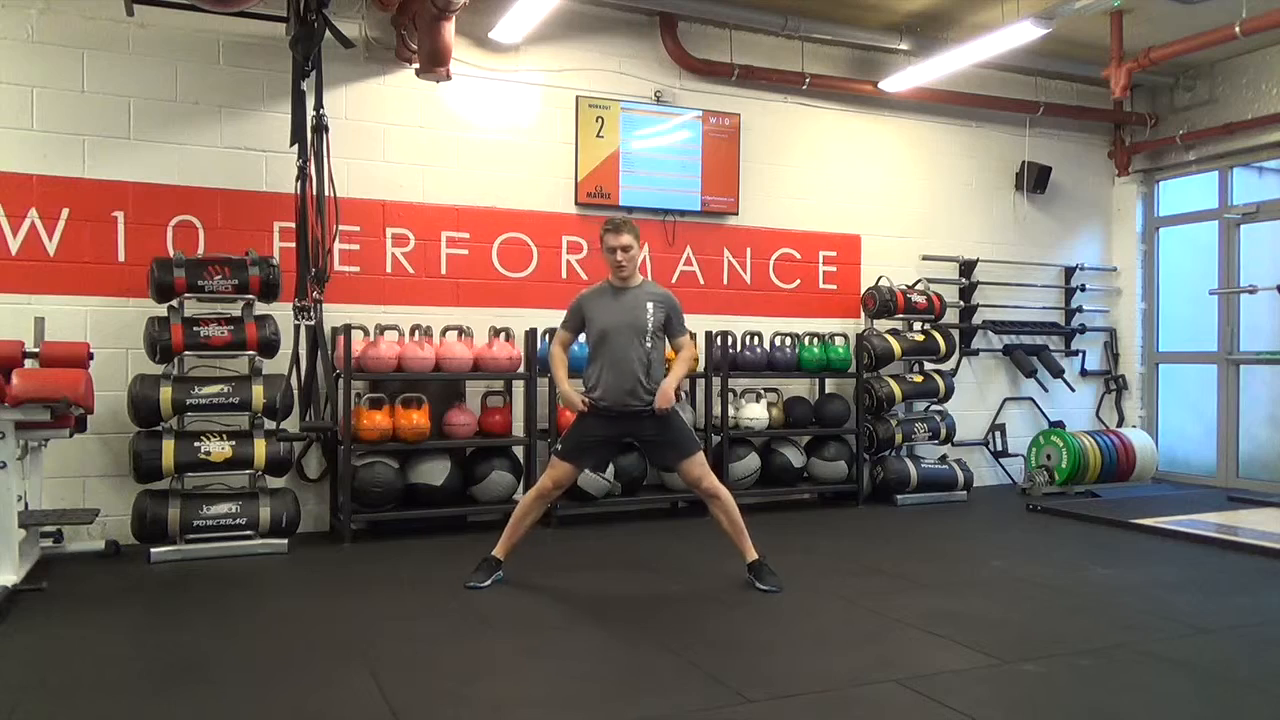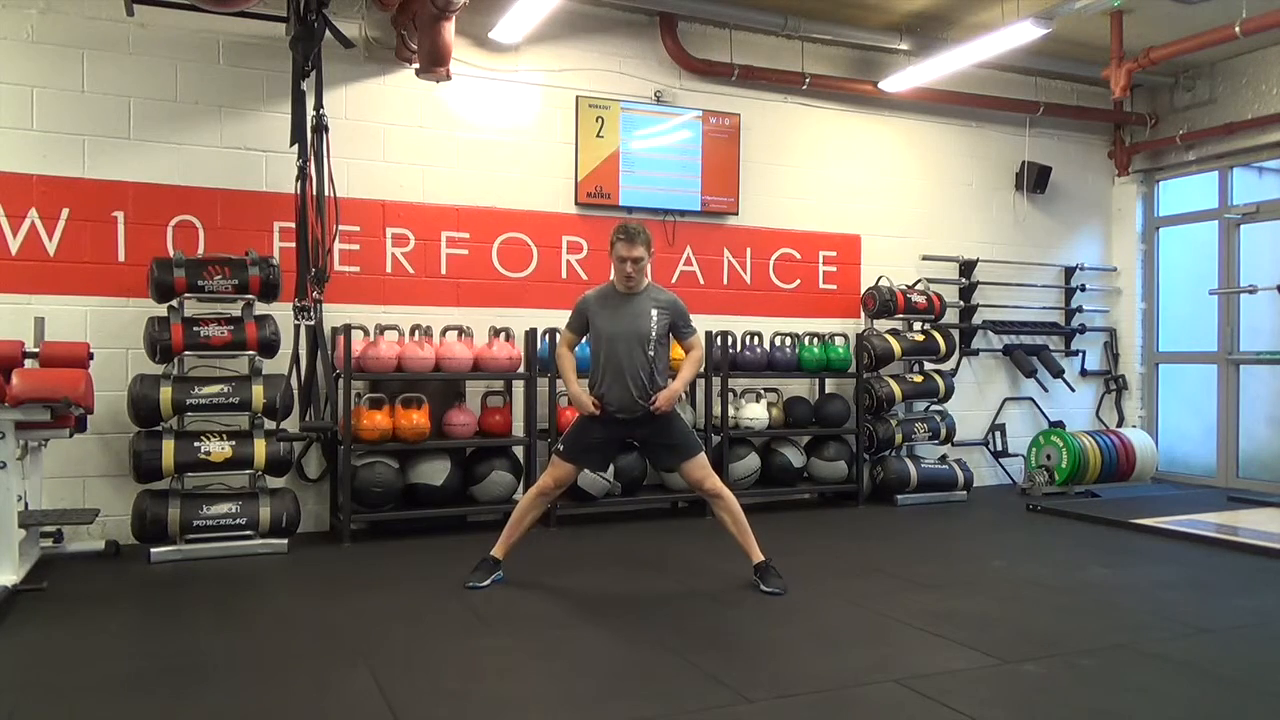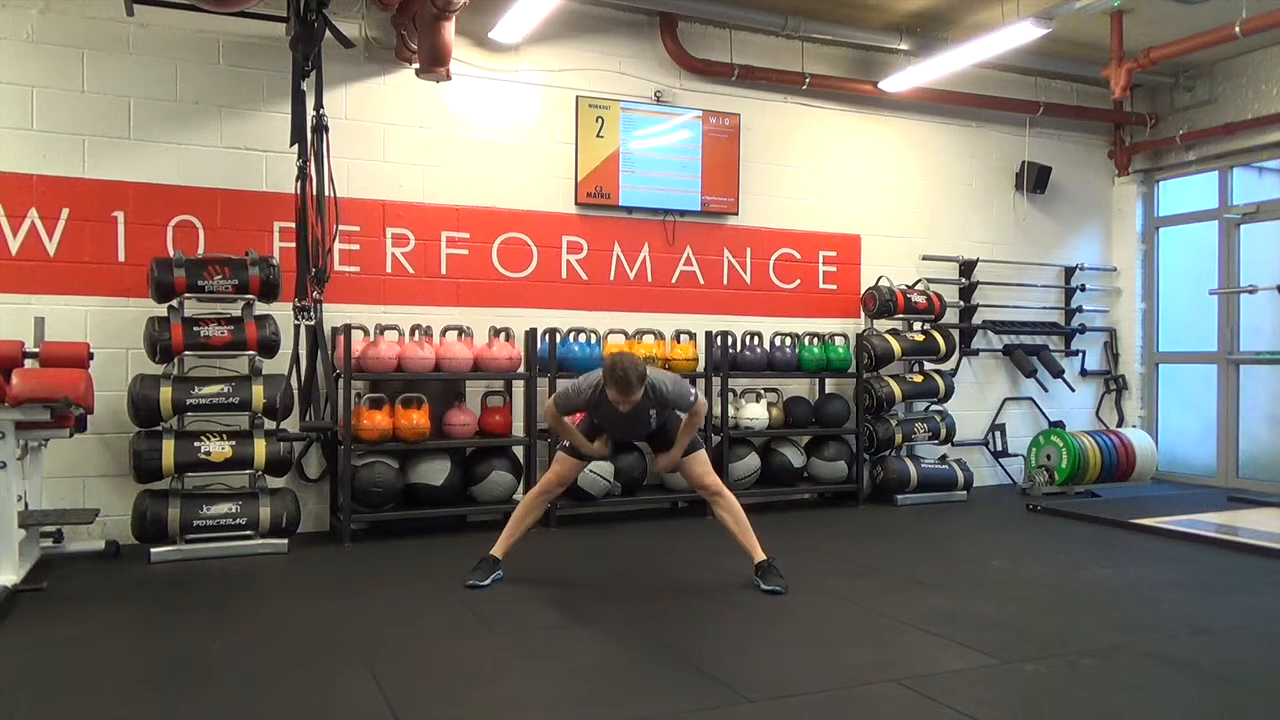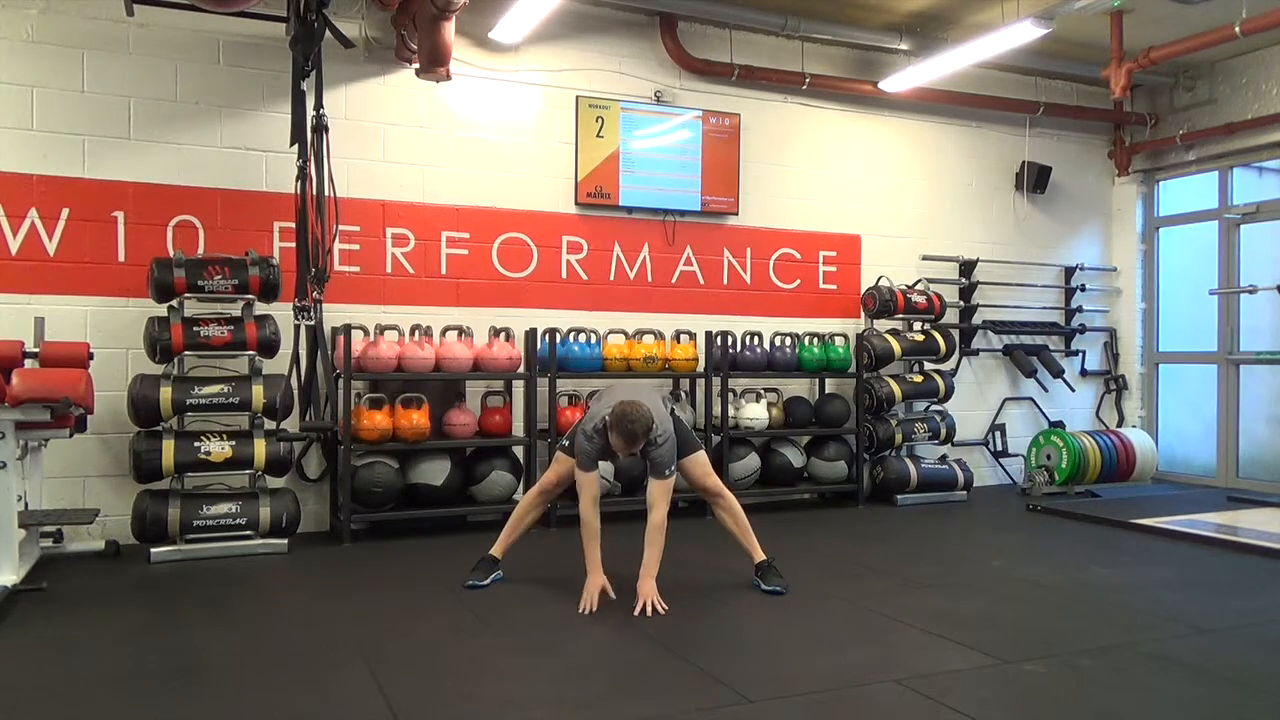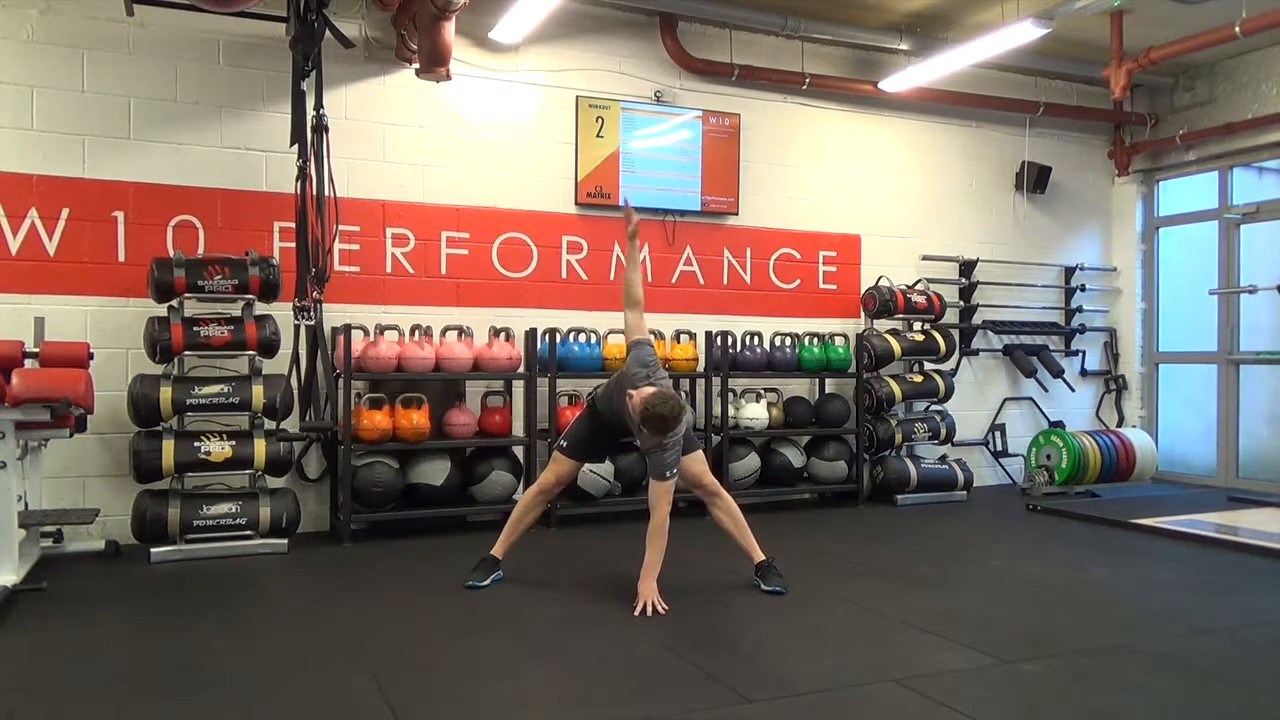
dt=1s
person 1, frame 1
left shoulder: (662, 299)
right shoulder: (587, 301)
left elbow: (686, 350)
right elbow: (558, 346)
left wrist: (670, 383)
right wrist: (565, 388)
left hip: (653, 412)
right hip: (600, 412)
left knee: (707, 485)
right knee: (548, 486)
left ankle: (754, 562)
right ankle: (495, 561)
person 1, frame 2
left shoulder: (668, 303)
right shoulder: (591, 302)
left elbow: (696, 350)
right elbow: (564, 346)
left wrist: (676, 387)
right wrist: (575, 389)
left hip: (655, 415)
right hip: (602, 415)
left knee: (710, 486)
right knee: (548, 486)
left ankle: (761, 564)
right ankle: (494, 560)
person 1, frame 3
left shoulder: (665, 387)
right shoulder: (585, 389)
left elbow: (699, 408)
right elbow: (551, 412)
left wrist: (675, 452)
right wrist: (585, 446)
left hip: (659, 425)
right hip: (602, 428)
left knee: (711, 486)
right knee: (549, 484)
left ankle: (762, 563)
right ankle: (493, 559)
person 1, frame 4
left shoulder: (661, 435)
right shoulder: (591, 430)
left elbow: (658, 511)
right elbow: (589, 505)
left wrist: (648, 578)
right wrist: (594, 573)
left hip: (661, 412)
right hip: (604, 416)
left knee: (712, 487)
right knee: (549, 484)
left ankle: (763, 564)
right ankle: (492, 560)
person 1, frame 5
left shoulder: (666, 442)
right shoulder: (646, 372)
left elbow: (660, 512)
right elbow: (633, 307)
left wrist: (648, 582)
right wrist: (632, 242)
left hip: (656, 422)
right hip: (603, 411)
left knee: (709, 488)
right knee: (549, 483)
left ankle: (762, 564)
right ankle: (494, 559)
